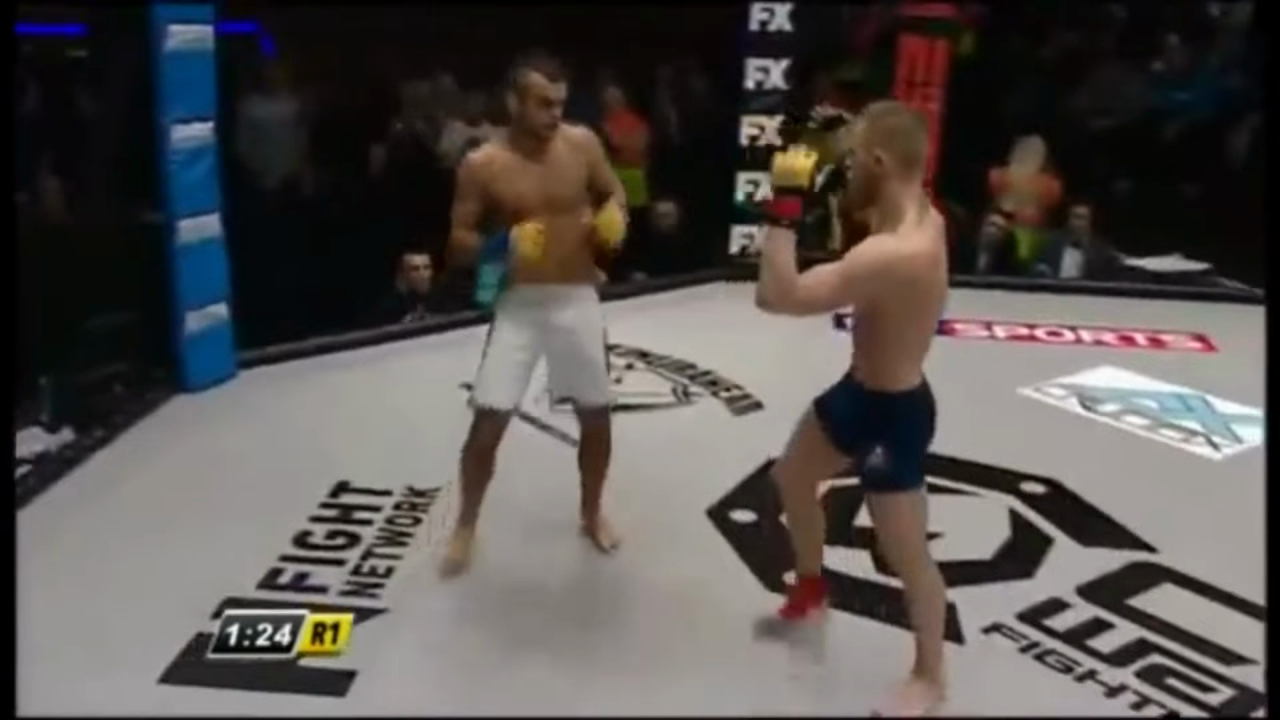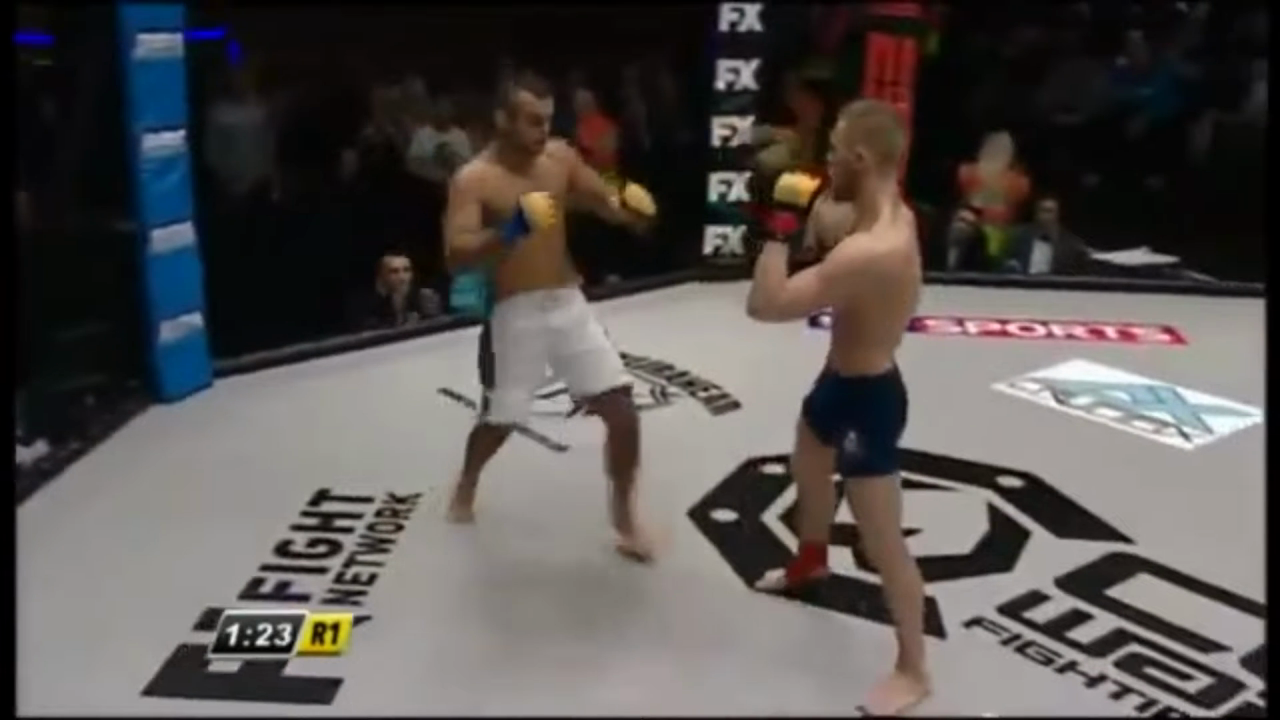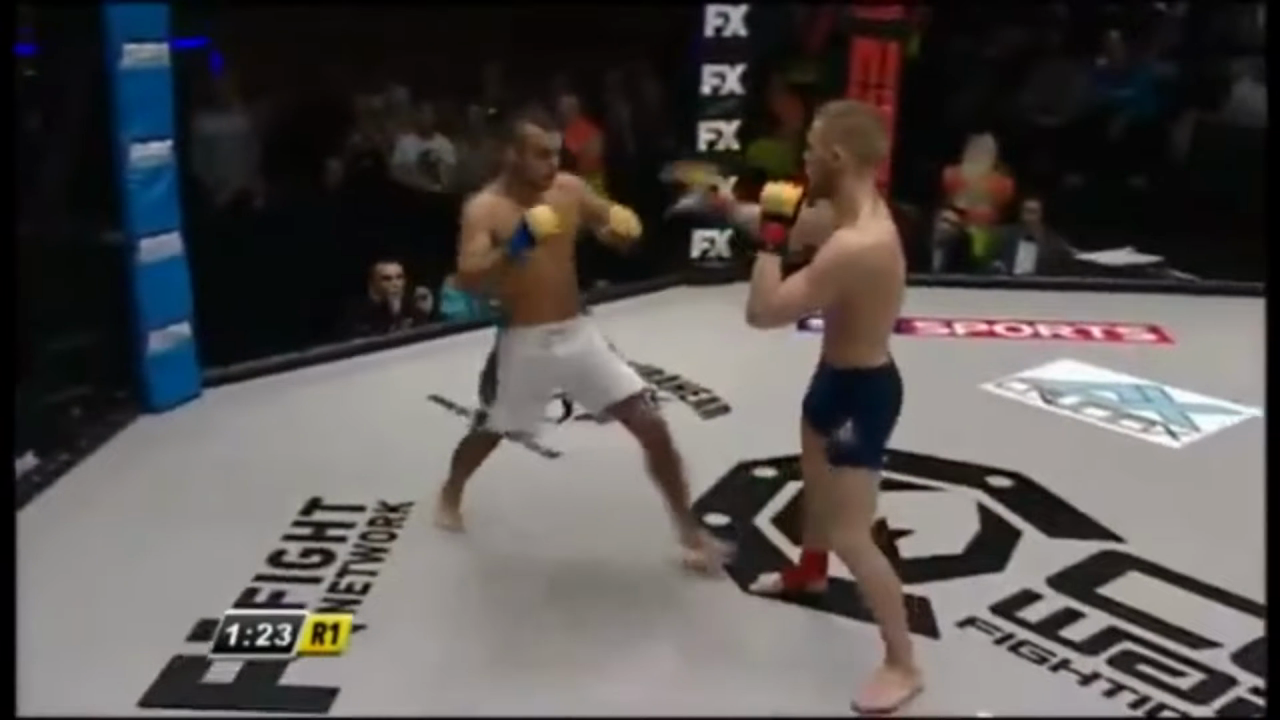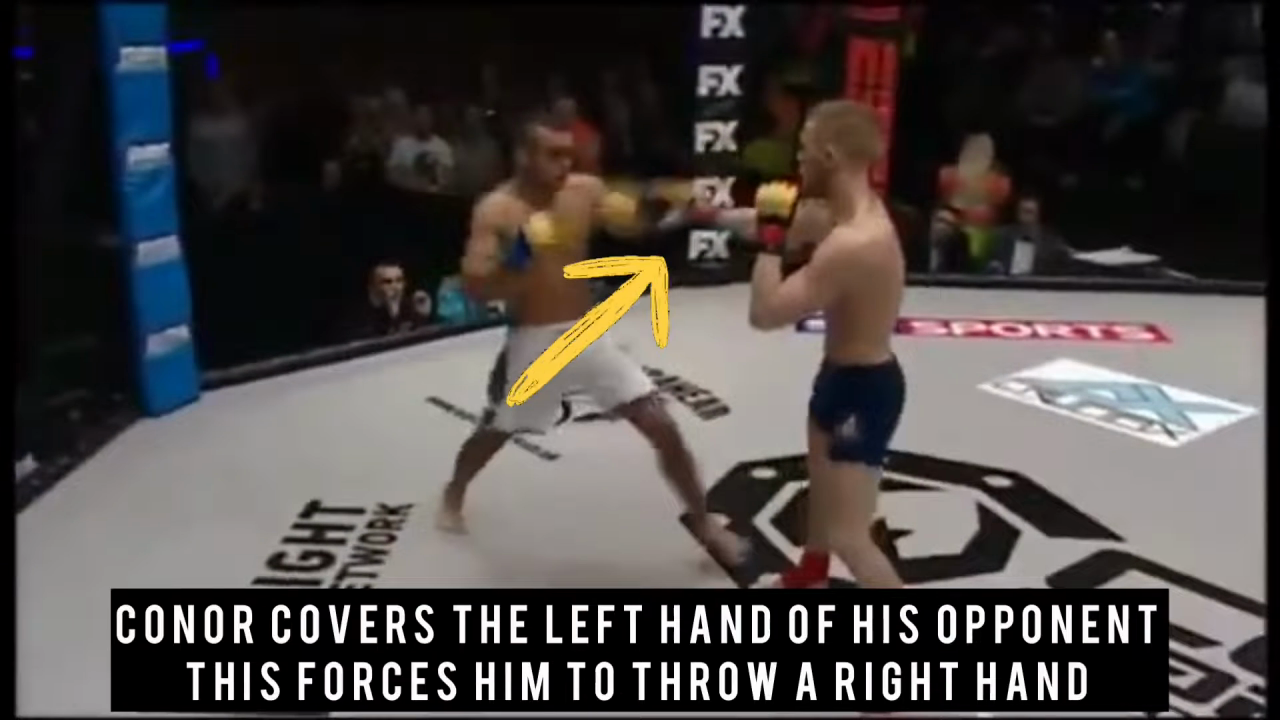
dt=0.7s
person 1, frame 1
left shoulder: (894, 255)
right shoulder: (918, 215)
left elbow: (775, 295)
right elbow: (864, 207)
left wrist: (787, 205)
right wrist: (839, 157)
left hip: (893, 414)
right hip: (859, 389)
left knee: (906, 555)
right knee: (791, 478)
right ankle: (808, 594)
person 1, frame 2
left shoulder: (870, 254)
right shoulder: (891, 214)
left elbow: (765, 305)
left wrist: (782, 224)
right wrist: (803, 208)
left hip: (868, 400)
right hip: (841, 381)
left knee: (883, 543)
right knee: (808, 470)
left ankle: (912, 670)
right ankle: (810, 561)
person 1, frame 3
left shoulder: (855, 246)
right shoulder: (856, 211)
left elbow: (763, 311)
left wrist: (774, 233)
right wrist: (726, 202)
left hip: (862, 393)
right hip: (838, 374)
left knee: (849, 536)
right knee: (816, 475)
left ankle: (904, 665)
right ankle: (808, 571)
person 1, frame 4
left shoulder: (853, 244)
right shoulder: (848, 207)
left elbow: (765, 313)
right elbow: (777, 223)
left wrist: (770, 234)
right wrist: (713, 213)
left hip: (864, 390)
right hip: (841, 374)
left knee: (847, 536)
right knee: (821, 482)
right ankle: (810, 575)
person 2, frame 1
left shoulder: (582, 144)
right shoulder: (482, 164)
left elbow: (613, 191)
right elbow: (458, 238)
left wrist: (612, 216)
right wrist: (500, 246)
left hip: (578, 300)
right hip: (519, 305)
left knee: (597, 419)
right knee: (488, 422)
left ankle: (591, 511)
right ankle: (466, 524)
person 2, frame 2
left shoulder: (560, 157)
right shoulder: (473, 179)
left elbow: (606, 199)
right elbow: (456, 254)
left wrist: (631, 206)
right wrist: (511, 229)
left hip: (569, 304)
right hip: (516, 314)
left knee: (622, 415)
right knee: (499, 423)
left ankle: (623, 518)
right ankle: (466, 485)
person 2, frame 3
left shoulder: (572, 189)
right shoulder: (483, 209)
left elbow: (621, 229)
right elbow: (471, 280)
left wrist: (623, 226)
right wrist: (518, 245)
left hip: (579, 334)
right hip: (524, 342)
left knee: (653, 427)
right knee: (488, 431)
left ankle: (689, 529)
right ankle: (450, 495)
person 2, frame 4
left shoulder: (586, 190)
right shoulder: (495, 210)
left elbow: (635, 223)
right elbow: (475, 286)
left wrist: (652, 209)
right wrist: (516, 258)
right hip: (534, 342)
left knee: (662, 427)
right knee: (495, 430)
left ankle: (705, 523)
right ankle: (453, 495)
